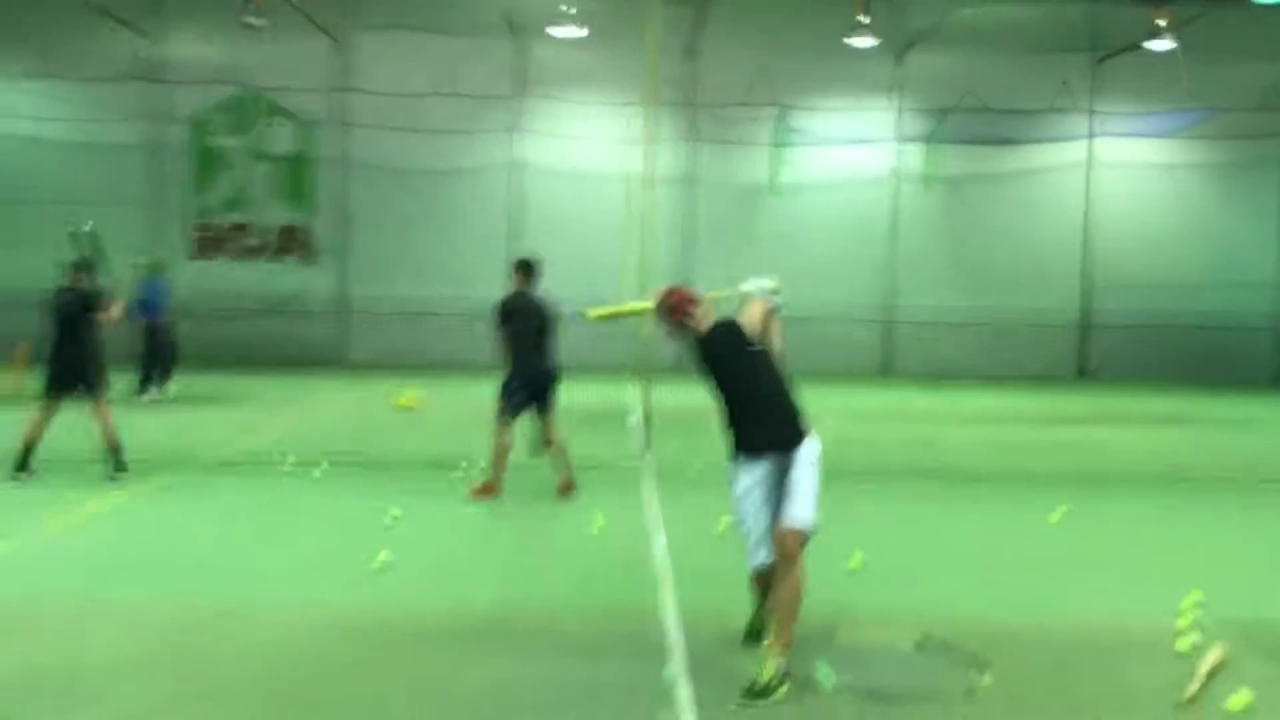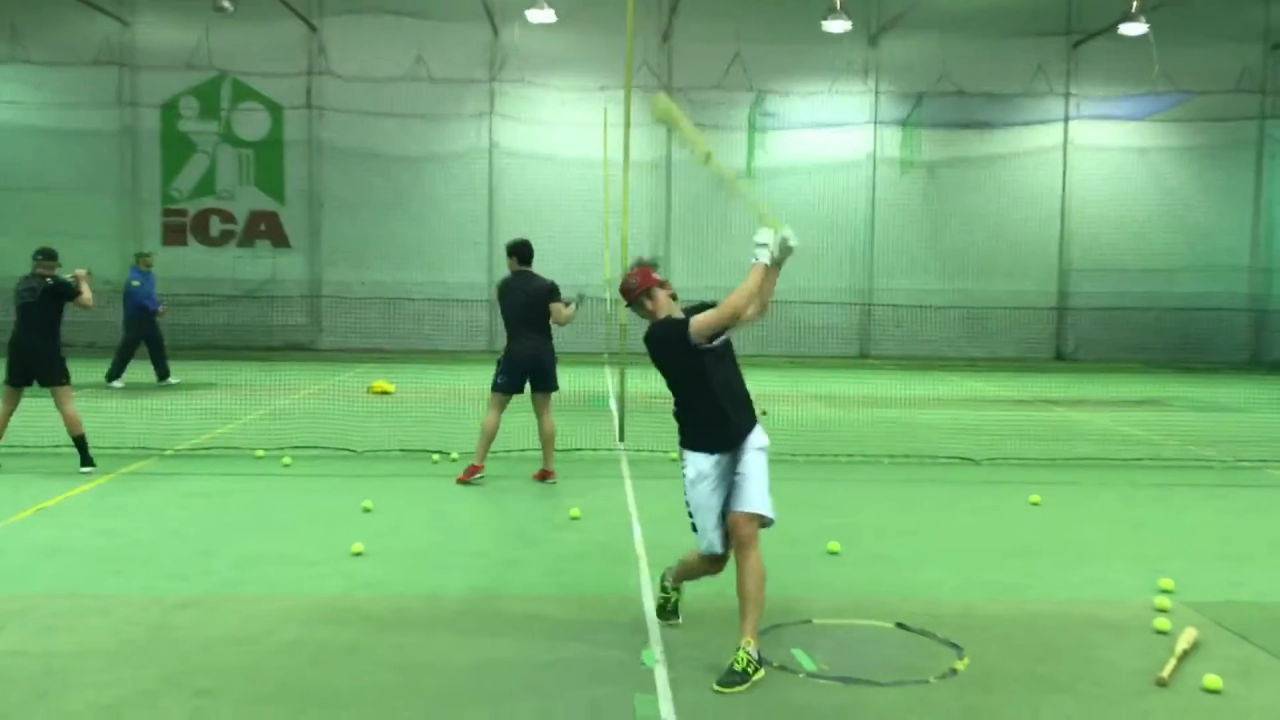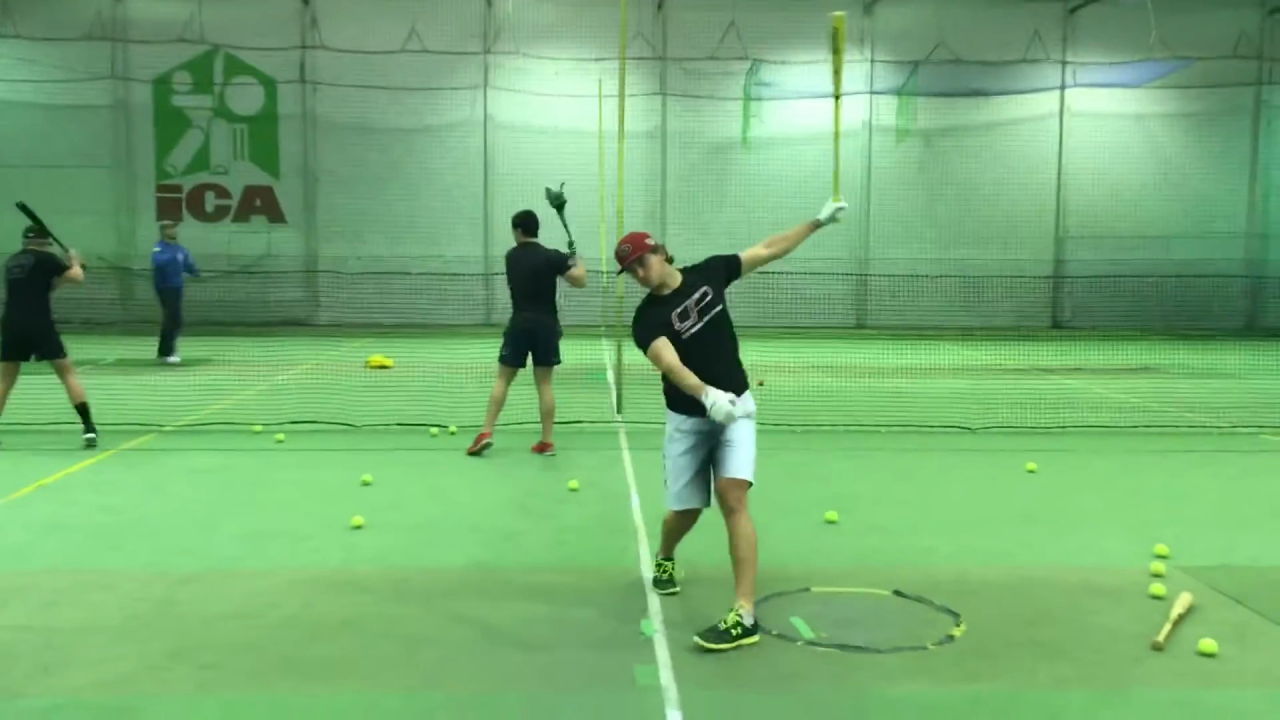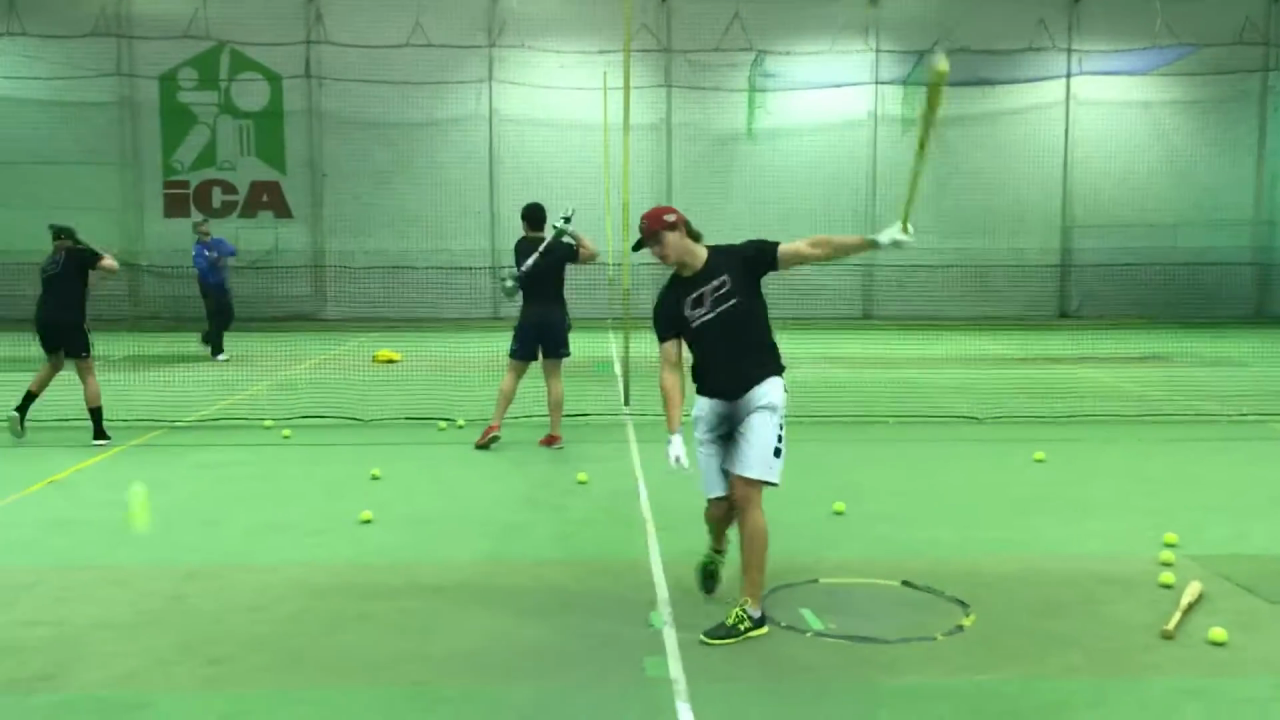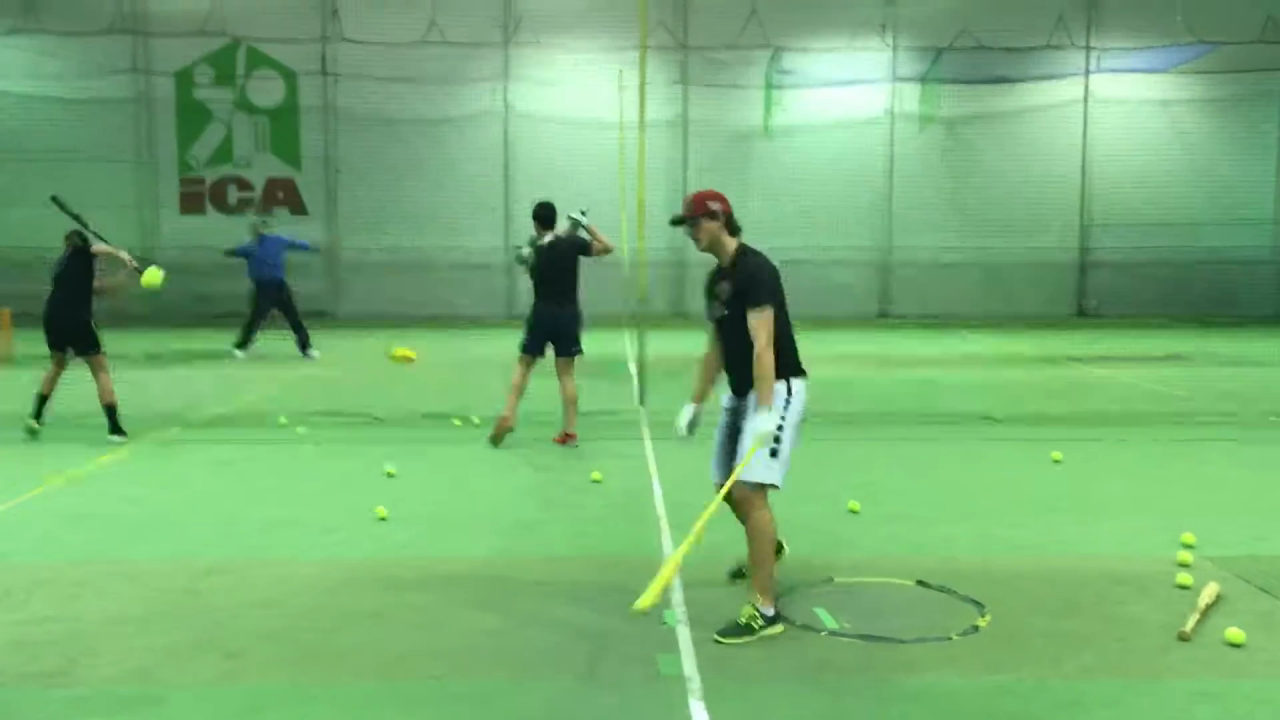
dt=0.4s
person 1, frame 1
left shoulder: (725, 337)
right shoulder: (718, 341)
left elbow: (770, 344)
right elbow: (757, 311)
left wrist: (766, 303)
right wrist: (757, 295)
left hip: (797, 446)
right hip: (757, 459)
left knee: (788, 544)
right knee: (766, 564)
left ankle: (776, 663)
right ankle: (763, 608)
person 1, frame 2
left shoulder: (703, 318)
right shoulder: (660, 337)
left elbow: (755, 306)
right elbow: (731, 310)
left wrist: (776, 260)
right wrist: (762, 260)
left hip: (746, 440)
right hip: (705, 453)
left knee: (744, 532)
right knee: (713, 557)
left ankle: (750, 650)
right ankle: (671, 581)
person 1, frame 3
left shoulder: (710, 273)
right shoulder: (647, 319)
left elbow: (768, 249)
right elbow: (671, 367)
left wrist: (818, 221)
right wrist: (707, 395)
left hip: (735, 407)
right hip: (688, 418)
left knee: (733, 499)
right knee: (685, 509)
left ankle: (744, 614)
right ankle: (664, 559)
person 1, frame 4
left shoulder: (740, 258)
right shoulder: (669, 302)
left elbow: (811, 250)
right elbow: (669, 370)
left wrist: (876, 240)
right wrist: (674, 433)
left hip: (759, 394)
right hip: (711, 403)
left knee: (745, 495)
right knee: (719, 506)
left ankle: (752, 610)
right ankle: (716, 549)
person 1, frame 5
left shoulder: (755, 269)
right shoulder: (717, 279)
left elbow: (764, 343)
right elbow: (716, 347)
left wrist: (766, 409)
right wrist: (694, 404)
left hip: (774, 392)
right hip: (739, 394)
left knee: (749, 492)
right knee: (730, 489)
left ankle: (765, 609)
right ankle: (768, 544)
person 2, frame 1
left shoulder: (510, 304)
right shoulder: (541, 307)
left elbow: (504, 339)
right elbow: (548, 342)
left wrist: (510, 368)
left hip: (523, 372)
right hip: (544, 371)
left knee: (504, 424)
right knee: (547, 425)
left ankle: (493, 484)
right ankle: (567, 481)
person 2, frame 2
left shoulder: (504, 287)
right shoulder: (547, 286)
right elbow: (561, 319)
right wrist: (572, 308)
left hip: (515, 353)
right hip: (543, 354)
left knee: (495, 407)
right knee: (543, 411)
left ankle: (477, 465)
right ankle: (548, 469)
person 2, frame 3
left shoulder: (511, 256)
right shoulder: (552, 257)
right elbow: (580, 281)
left wrist: (563, 260)
right wrist: (577, 261)
left hip: (519, 325)
right hip: (546, 326)
left knee: (503, 379)
right knee: (544, 384)
left ankle: (486, 433)
right ankle: (547, 441)
person 2, frame 4
left shoulder: (522, 246)
right shoulder: (560, 248)
right elbow: (593, 254)
left wrist: (561, 231)
right wrist: (571, 231)
left hip: (529, 318)
right hip: (555, 318)
left knee: (513, 373)
right knee: (553, 376)
left ankle: (494, 426)
right ankle: (555, 434)
person 2, frame 5
left shoulder: (534, 247)
right shoulder: (571, 244)
right elbow: (607, 247)
left wrist: (574, 226)
right wrist: (585, 224)
left hip: (541, 314)
right hip: (567, 316)
left knee: (523, 365)
right knee: (566, 374)
left ankle: (507, 417)
right ankle: (570, 432)
person 3, frame 1
left shoulder: (59, 295)
right shoulder: (88, 295)
right elbow: (108, 317)
left wrist: (107, 308)
right wrist: (117, 307)
left hip: (62, 359)
right hip: (85, 358)
left knee: (44, 412)
right knee: (102, 411)
left ankle: (22, 465)
right ankle: (117, 464)
person 3, frame 2
left shoulder: (22, 283)
right shoulder: (56, 283)
right elbow: (87, 302)
left wrist: (70, 283)
right wrist: (82, 281)
left hip: (19, 349)
right hip: (46, 350)
right knee: (65, 403)
right ankle: (85, 458)
person 3, frame 3
right shoulder: (45, 258)
right elbow: (77, 278)
left wrist: (60, 275)
right wrist: (74, 262)
right hip: (39, 324)
right knee: (67, 374)
right ankle: (88, 426)
person 3, frame 4
left shoulder: (48, 262)
right shoulder: (78, 253)
right elbow: (113, 267)
right wrist: (106, 257)
left hip: (45, 319)
right hip: (70, 320)
left knee: (54, 365)
right knee: (88, 374)
left ankle: (21, 411)
right ankle: (98, 432)
person 3, frame 5
left shoulder: (63, 262)
right shoulder: (80, 251)
left elbow: (97, 286)
right elbow: (101, 249)
left wrist: (124, 275)
right wrist: (123, 256)
left hip: (52, 317)
right hip: (77, 318)
left knee: (57, 365)
right knee: (101, 371)
left ankle: (36, 417)
right ankle: (115, 427)
